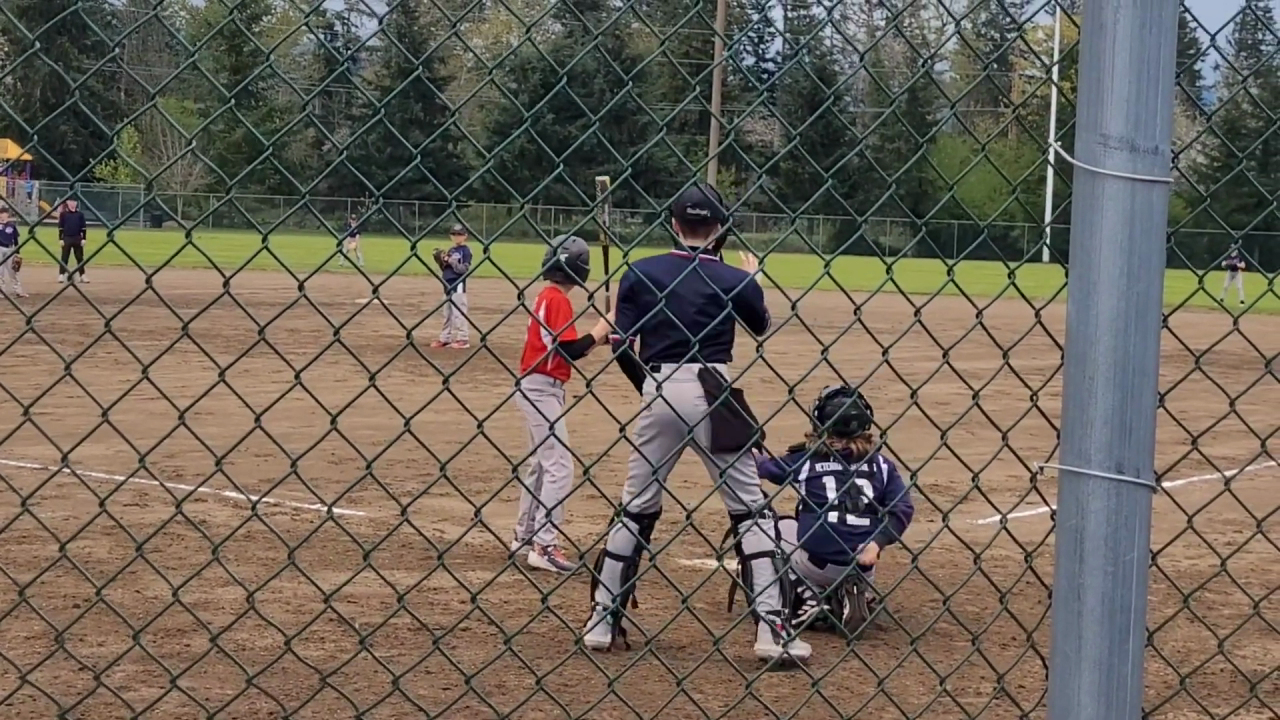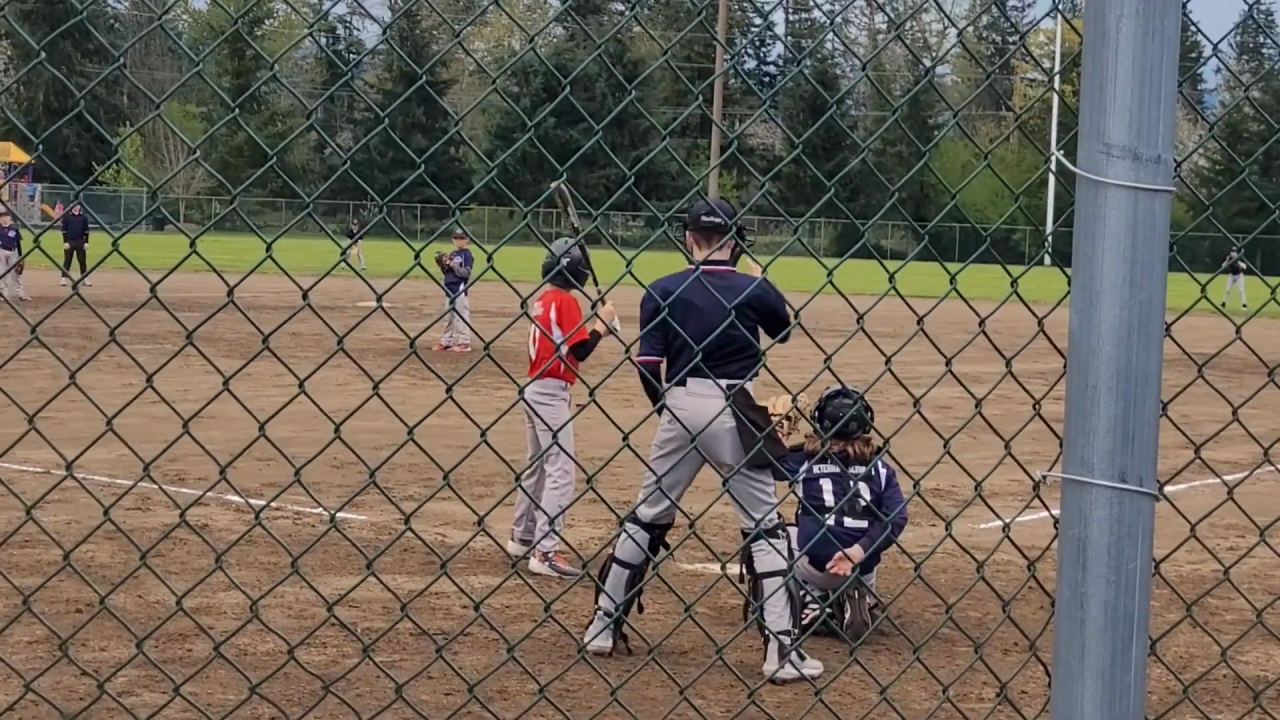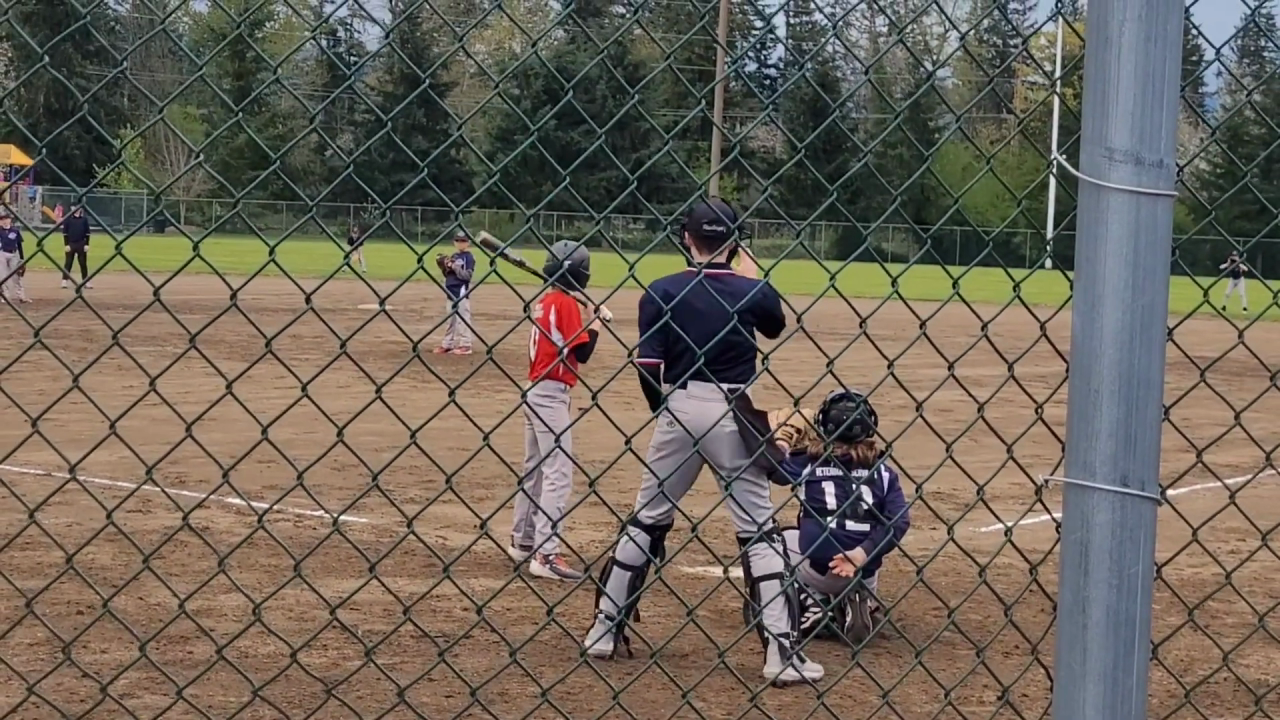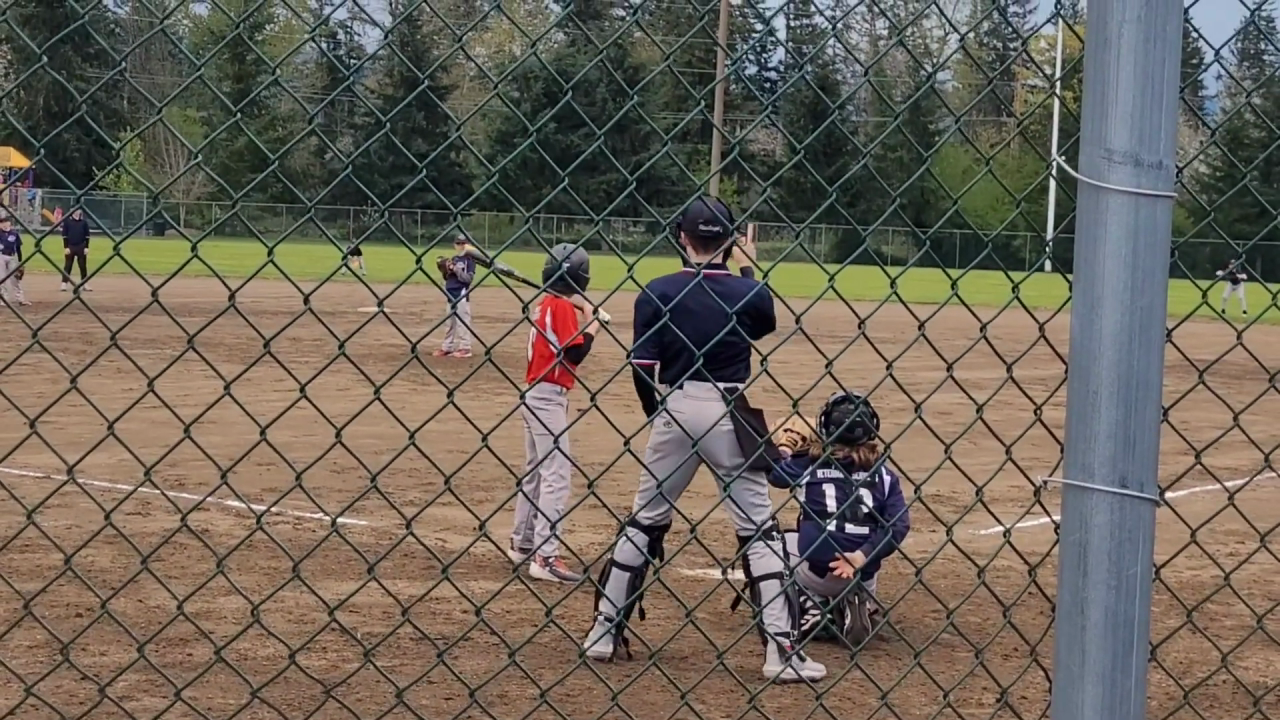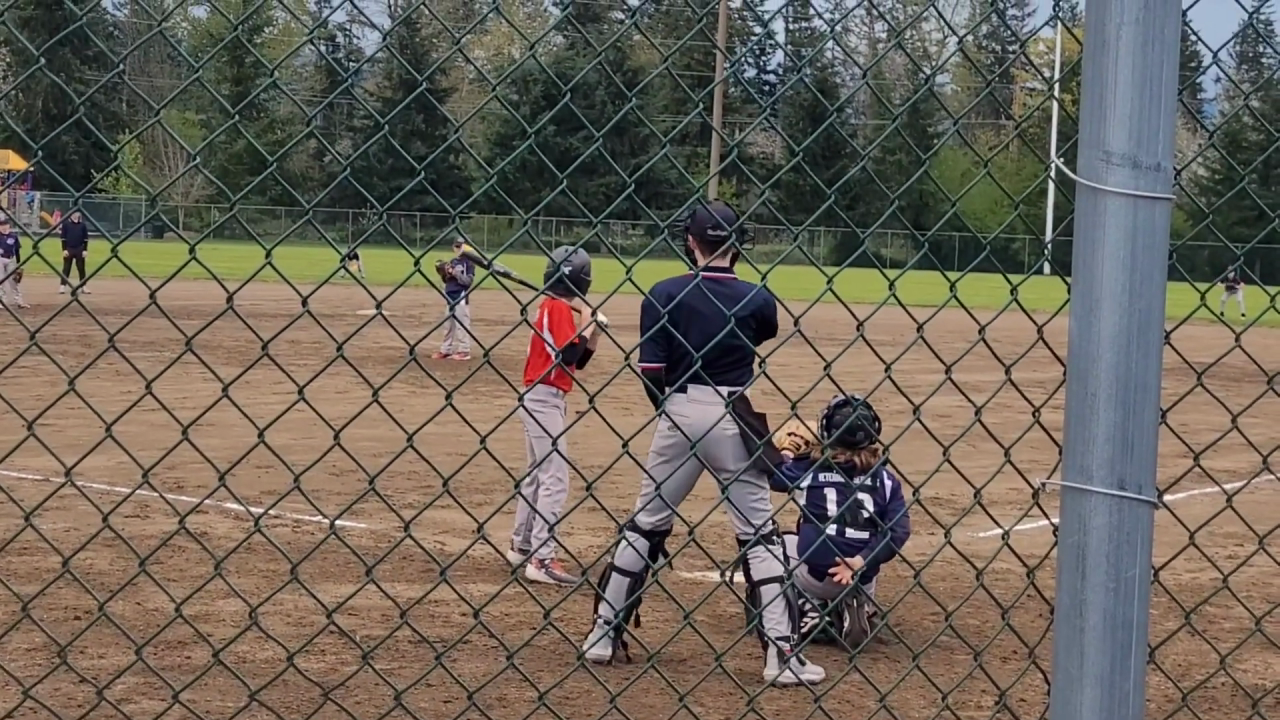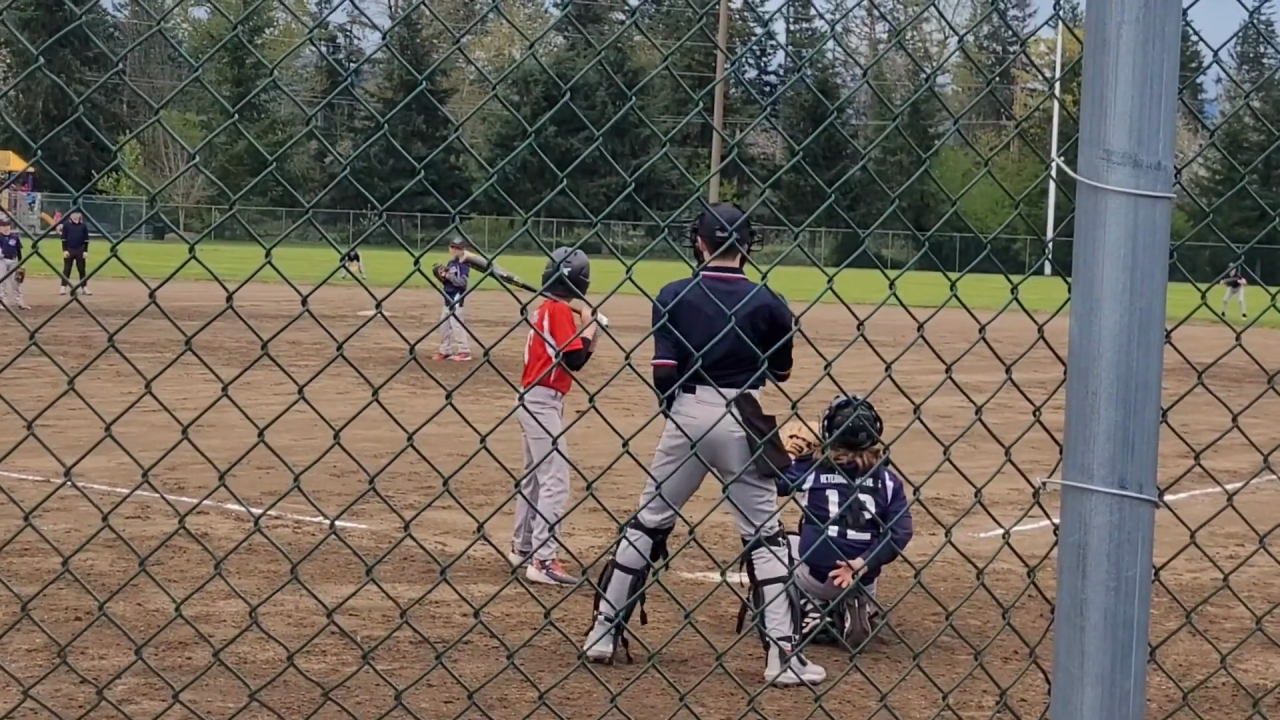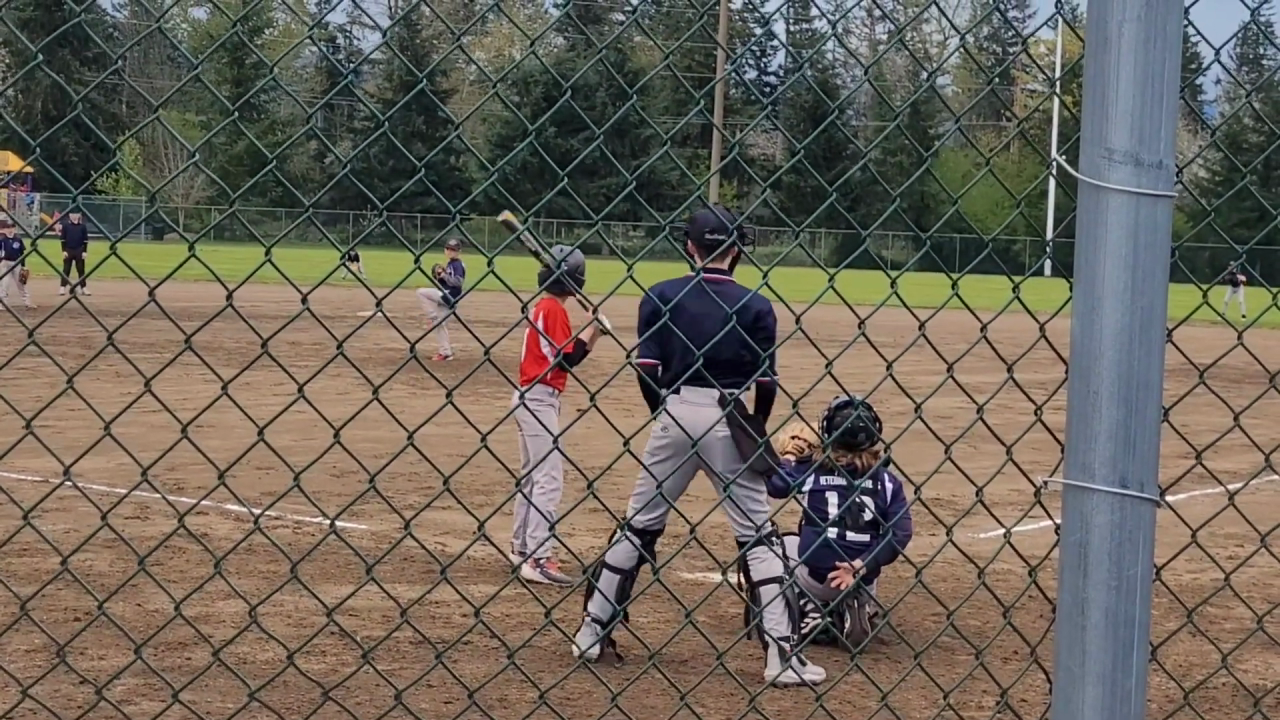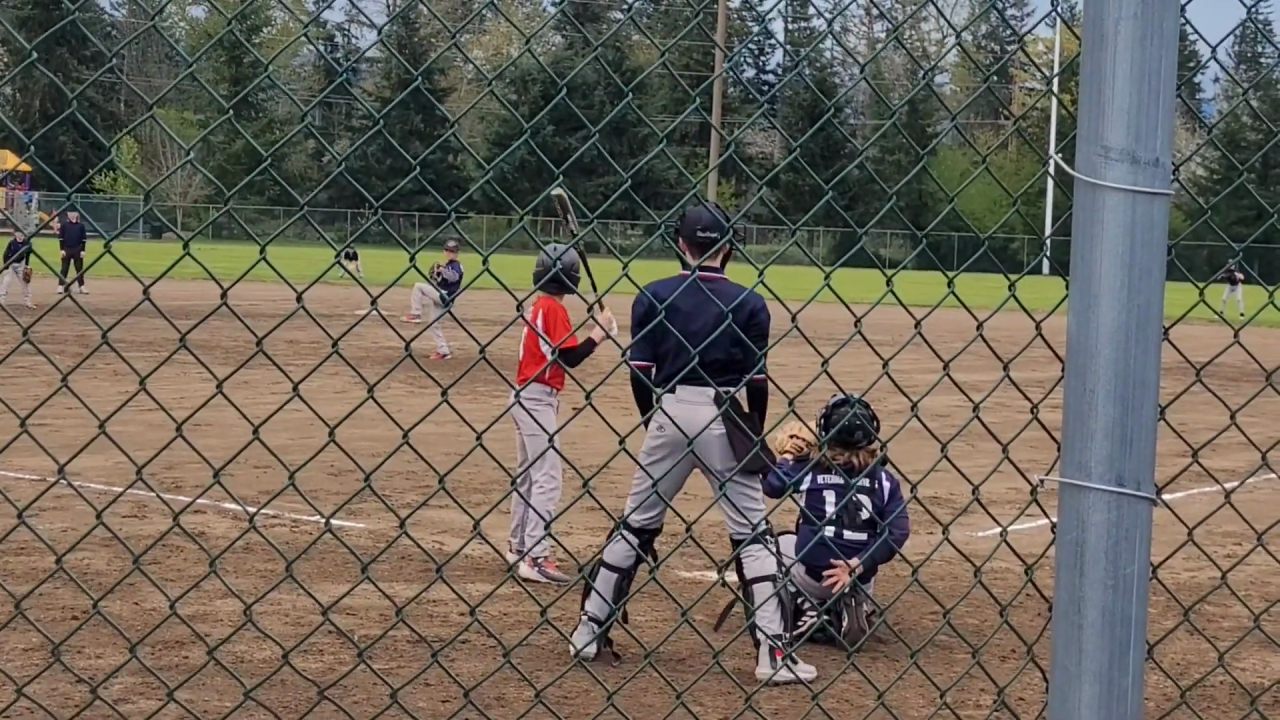
dt=0.3s
person 1, frame 1
left shoulder: (640, 272)
right shoulder: (735, 280)
left elbow: (620, 346)
right elbow: (761, 326)
left hip: (660, 393)
right hip: (713, 396)
left knee: (635, 509)
right knee: (751, 511)
left ankle: (603, 621)
right ankle: (772, 627)
person 1, frame 2
left shoulder: (662, 290)
right shoulder: (755, 288)
left elbow: (649, 368)
right elbow: (783, 331)
left hip: (681, 407)
right hip: (736, 413)
left knee: (646, 518)
right knee: (764, 529)
left ankle: (604, 625)
right ankle: (782, 647)
person 1, frame 3
left shoulder: (660, 291)
right shoulder: (753, 291)
left elbow: (648, 369)
right elbow: (776, 327)
left wrist: (665, 414)
left hip: (679, 410)
right hip: (732, 415)
left knee: (645, 522)
right knee: (760, 531)
left ankle: (605, 629)
right ankle: (782, 650)
person 1, frame 4
left shoulder: (657, 292)
right shoulder: (751, 292)
left elbow: (643, 370)
right elbow: (766, 327)
left wrist: (657, 418)
right wrist: (747, 273)
left hip: (675, 410)
right hip: (729, 416)
left knee: (643, 523)
right knee: (760, 532)
left ankle: (604, 631)
right ankle: (781, 650)
person 1, frame 5
left shoulder: (663, 294)
right shoulder: (756, 298)
left elbow: (650, 372)
left hip: (678, 414)
right hip: (732, 419)
left knee: (644, 526)
right knee: (760, 535)
left ankle: (603, 636)
right ankle: (781, 655)
person 1, frame 6
left shoulder: (673, 295)
right shoulder: (768, 302)
left elbow: (664, 371)
right elbow: (782, 371)
left wrist: (674, 416)
left hip: (686, 414)
right hip: (740, 421)
left knee: (647, 525)
right knee: (765, 536)
left ankle: (604, 632)
right ankle: (783, 654)
person 1, frame 7
left shoulder: (660, 295)
right shoulder: (755, 305)
left elbow: (646, 371)
right elbow: (765, 384)
right wrist: (755, 431)
left hip: (674, 415)
right hip: (727, 420)
left knee: (637, 526)
right knee: (758, 536)
left ankle: (592, 633)
right ankle: (782, 653)
person 1, frame 8
left shoulder: (653, 295)
right shoulder: (749, 302)
left elbow: (639, 373)
right elbow: (757, 382)
left hip: (669, 414)
right hip: (724, 419)
left knee: (635, 526)
right knee: (752, 534)
left ankle: (589, 632)
right ankle: (773, 652)
person 2, frame 1
left shoulder: (546, 297)
right shoulder: (558, 300)
right elbow: (569, 351)
left wrist: (598, 338)
right wrist: (601, 329)
left hip: (536, 387)
right hip: (543, 389)
left knee: (540, 465)
right knee: (559, 468)
left ankle: (525, 536)
right ankle: (544, 547)
person 2, frame 2
left shoulder: (542, 300)
right shoulder: (566, 301)
right elbow: (579, 350)
left wrist: (599, 328)
right wrist: (602, 322)
left hip: (535, 390)
right hip: (552, 393)
left knee: (537, 467)
right knee: (561, 472)
left ankle: (522, 537)
right ankle: (545, 553)
person 2, frame 3
left shoulder: (543, 302)
right shoulder: (566, 303)
right elbow: (581, 353)
left wrist: (593, 321)
right wrist: (597, 320)
left hip: (536, 392)
right hip: (551, 395)
left knee: (534, 471)
right knee: (558, 475)
left ankle: (523, 542)
right ankle: (546, 555)
person 2, frame 4
left shoulder: (546, 305)
right shoulder: (562, 307)
right elbow: (575, 355)
left wrist: (591, 324)
right wrist: (592, 323)
left hip: (539, 396)
right hip: (548, 398)
left knee: (536, 473)
right knee: (556, 478)
left ankle: (522, 544)
right ankle: (545, 558)
person 2, frame 5
left shoulder: (551, 307)
right shoulder: (558, 308)
left elbow: (578, 361)
right elbow: (569, 355)
left wrist: (593, 331)
right wrist: (587, 324)
left hip: (539, 398)
right hip: (545, 399)
left knee: (537, 476)
right knee: (554, 480)
left ankle: (522, 546)
right ankle: (541, 560)
person 2, frame 6
left shoulder: (545, 309)
right shoulder: (560, 310)
left elbow: (572, 362)
right elbow: (573, 361)
left wrist: (593, 332)
right wrist: (588, 326)
left hip: (534, 400)
right hip: (543, 401)
left knee: (534, 477)
right knee: (555, 482)
left ankle: (522, 548)
right ankle: (542, 561)
person 2, frame 7
left shoulder: (542, 307)
right shoulder: (554, 309)
left elbow: (565, 359)
right elbow: (566, 361)
left wrist: (593, 335)
right wrist: (590, 328)
left hip: (531, 397)
right hip: (540, 399)
left knee: (531, 477)
right knee: (549, 480)
left ankle: (522, 548)
right ankle: (537, 560)
person 2, frame 8
left shoulder: (538, 307)
right shoulder: (553, 308)
left elbow: (561, 356)
right elbow: (571, 358)
left wrist: (598, 333)
right wrist: (600, 329)
left hip: (528, 396)
right hip: (538, 398)
left knee: (528, 476)
right knee: (547, 480)
left ankle: (519, 547)
right ankle: (535, 559)
person 3, frame 1
left shoulder: (806, 459)
right shoulder: (881, 464)
left elbow: (767, 469)
right elbow: (902, 508)
left wrist: (752, 456)
right wrist: (876, 543)
left hip: (816, 561)
right hip: (861, 568)
left knee: (778, 528)
left ankle: (808, 599)
right ankle: (855, 597)
person 3, frame 2
left shoulder: (805, 459)
right shoulder: (879, 467)
right elbow: (896, 518)
right wrist: (860, 551)
left hip: (816, 565)
right hip: (862, 571)
left ankle: (812, 602)
right ankle: (860, 602)
person 3, frame 3
left shoulder: (808, 462)
right shoulder: (882, 471)
right elbow: (898, 522)
left wrist: (781, 441)
right wrist: (861, 554)
left hip: (816, 568)
right hip: (865, 574)
left knee: (781, 539)
left ankle: (813, 605)
right ankle: (862, 606)
person 3, frame 4
left shoulder: (809, 463)
right shoulder: (883, 474)
left elbow: (773, 471)
right elbow: (898, 525)
right wrist: (861, 558)
left hip: (816, 570)
right hip: (863, 575)
right knee: (862, 587)
left ankle: (812, 608)
right ankle: (858, 606)
person 3, frame 5
left shoulder: (810, 466)
right shoulder: (885, 477)
left elbow: (773, 475)
right elbow: (898, 530)
right wrist: (860, 562)
left hip: (815, 575)
right hip: (862, 579)
right knee: (861, 594)
left ankle: (810, 611)
right ankle: (859, 609)
person 3, frame 6
left shoulder: (812, 467)
right shoulder: (887, 479)
left elbow: (774, 480)
right elbow: (900, 532)
right wrist: (862, 565)
left hip: (816, 575)
right hip: (863, 580)
left ankle: (812, 610)
right ankle: (857, 610)
person 3, frame 7
left shoulder: (811, 469)
right shoulder: (886, 479)
left elbow: (773, 484)
right elbow: (901, 533)
left wrist: (789, 456)
right wrist: (860, 567)
left hip: (816, 575)
right hip: (863, 580)
left knee: (783, 544)
left ankle: (812, 612)
right ankle: (858, 610)
person 3, frame 8
left shoulder: (809, 467)
right shoulder: (884, 478)
left elbow: (771, 484)
right elbow: (897, 532)
left wrist: (787, 455)
right wrist: (857, 566)
left hip: (813, 574)
right hip: (860, 577)
left knee: (780, 543)
left ankle: (809, 610)
right ankle: (856, 608)
